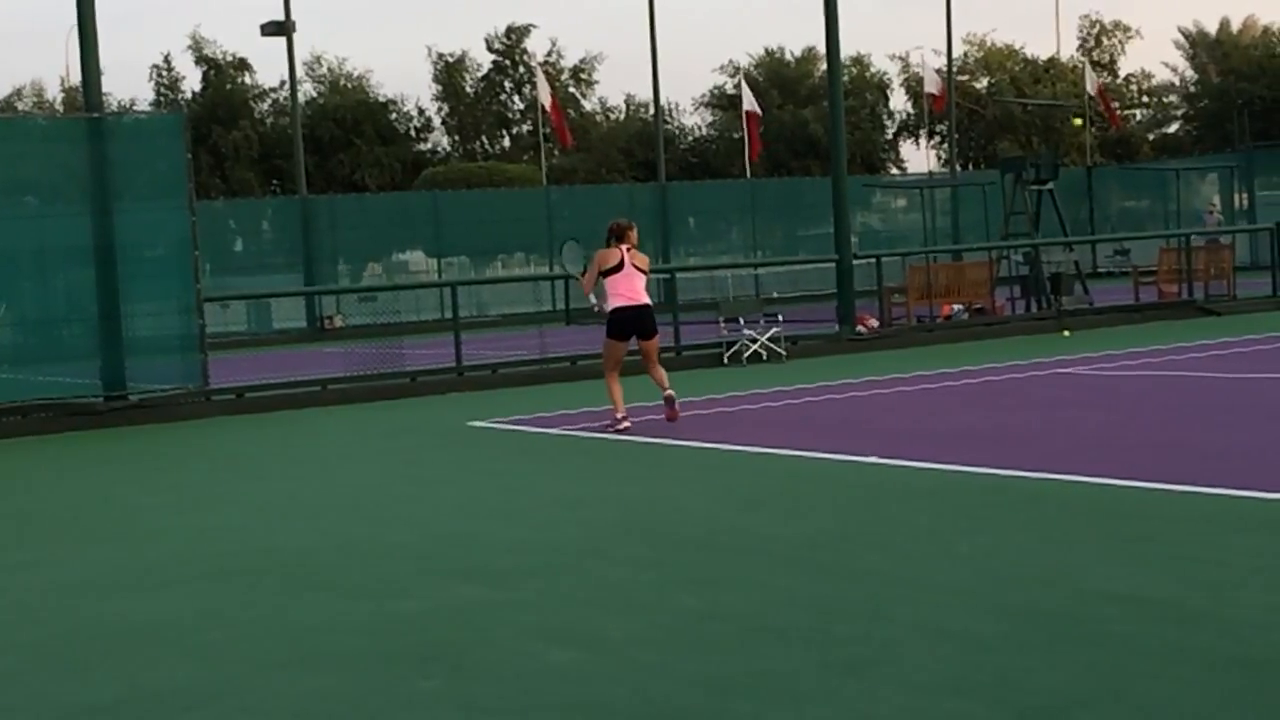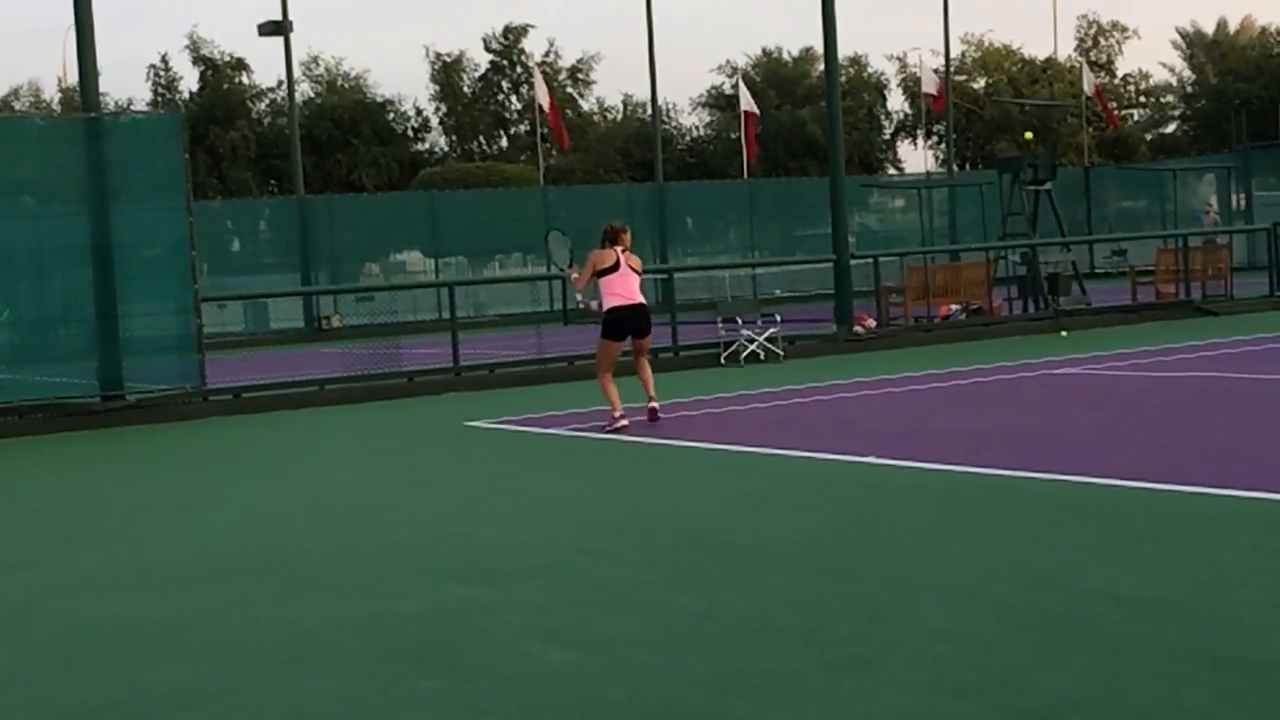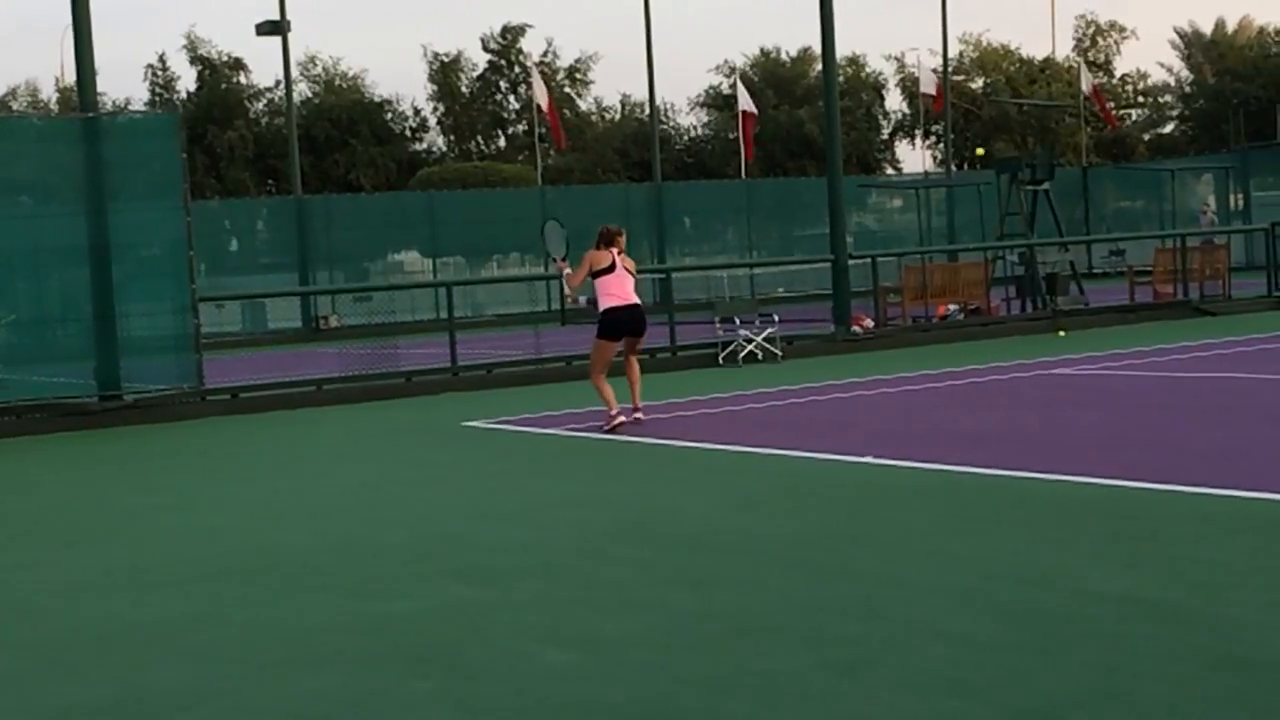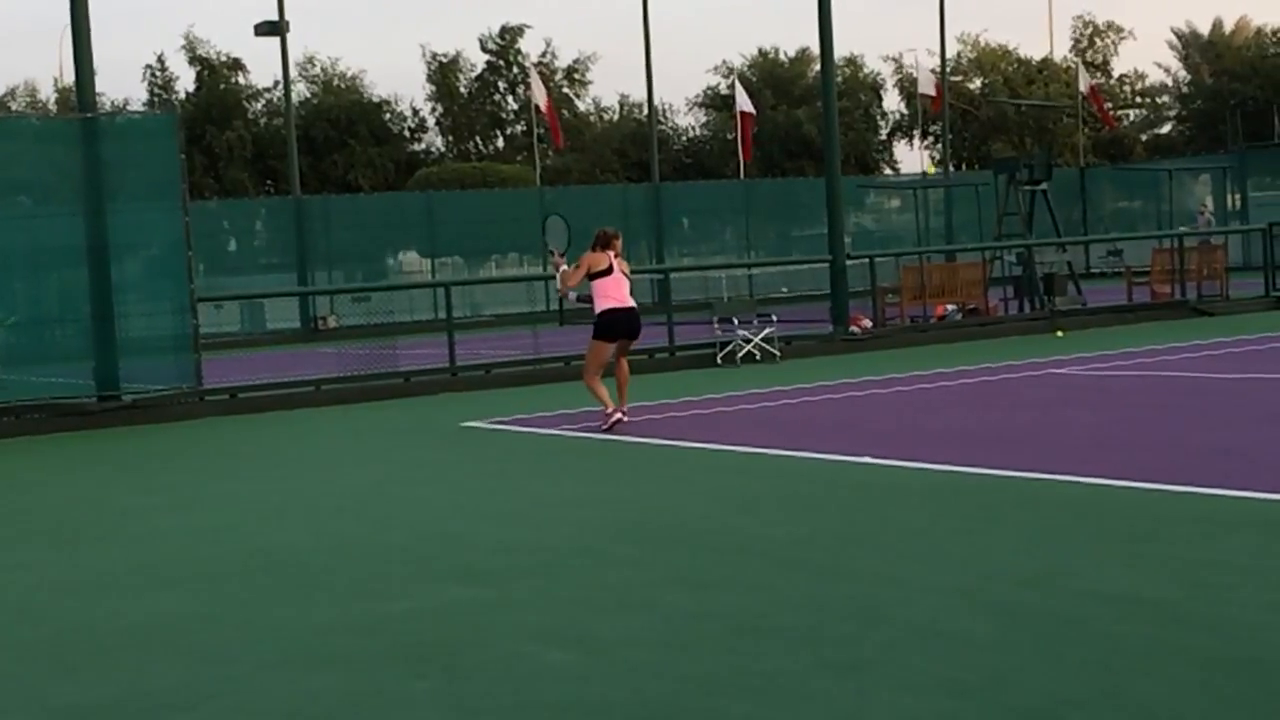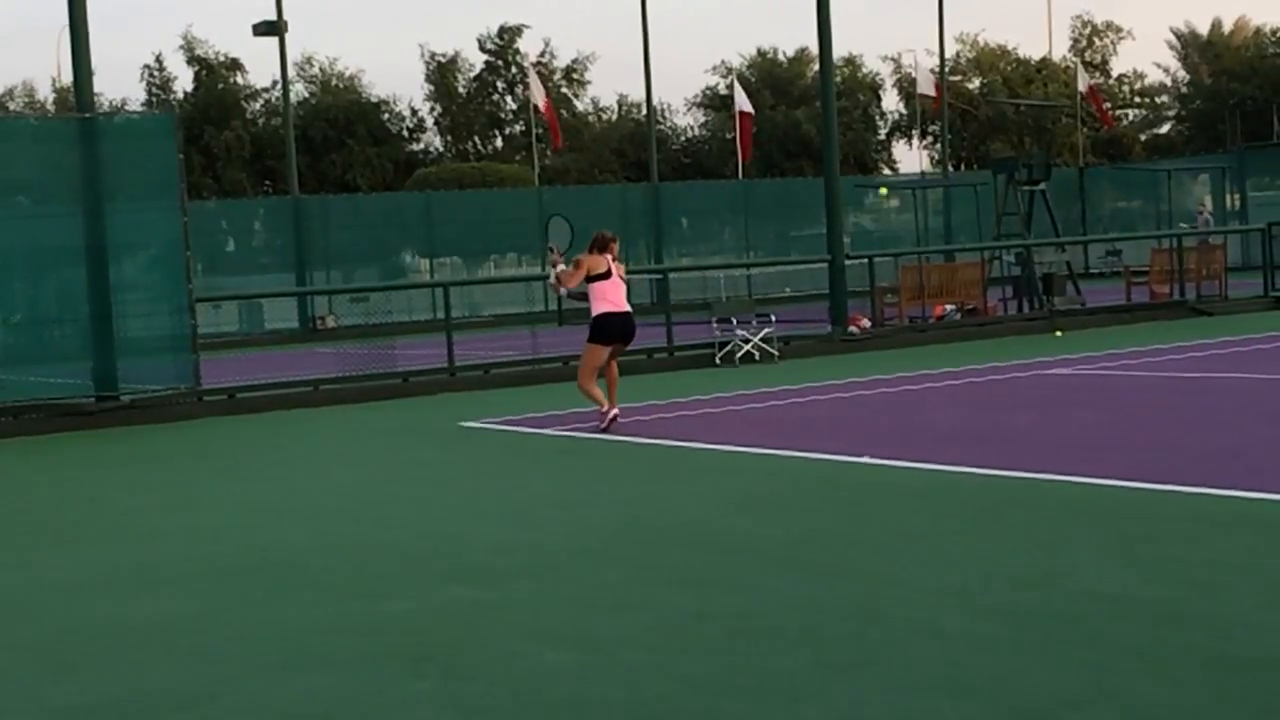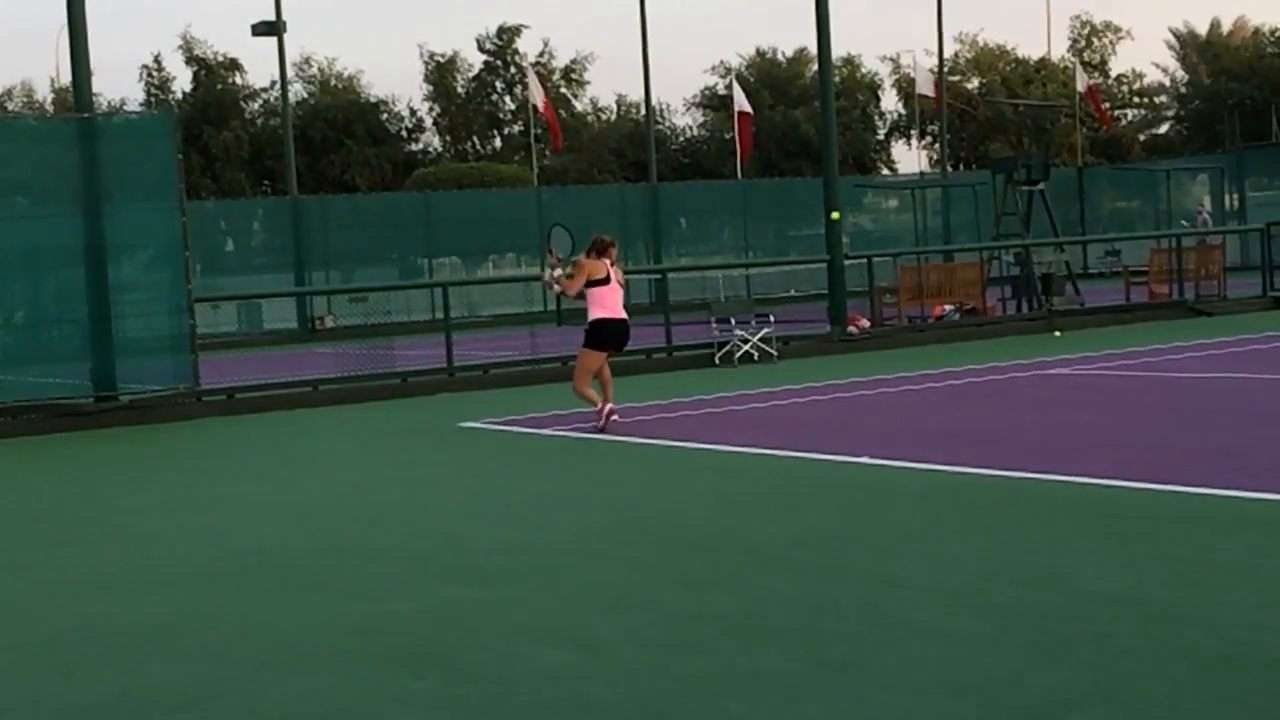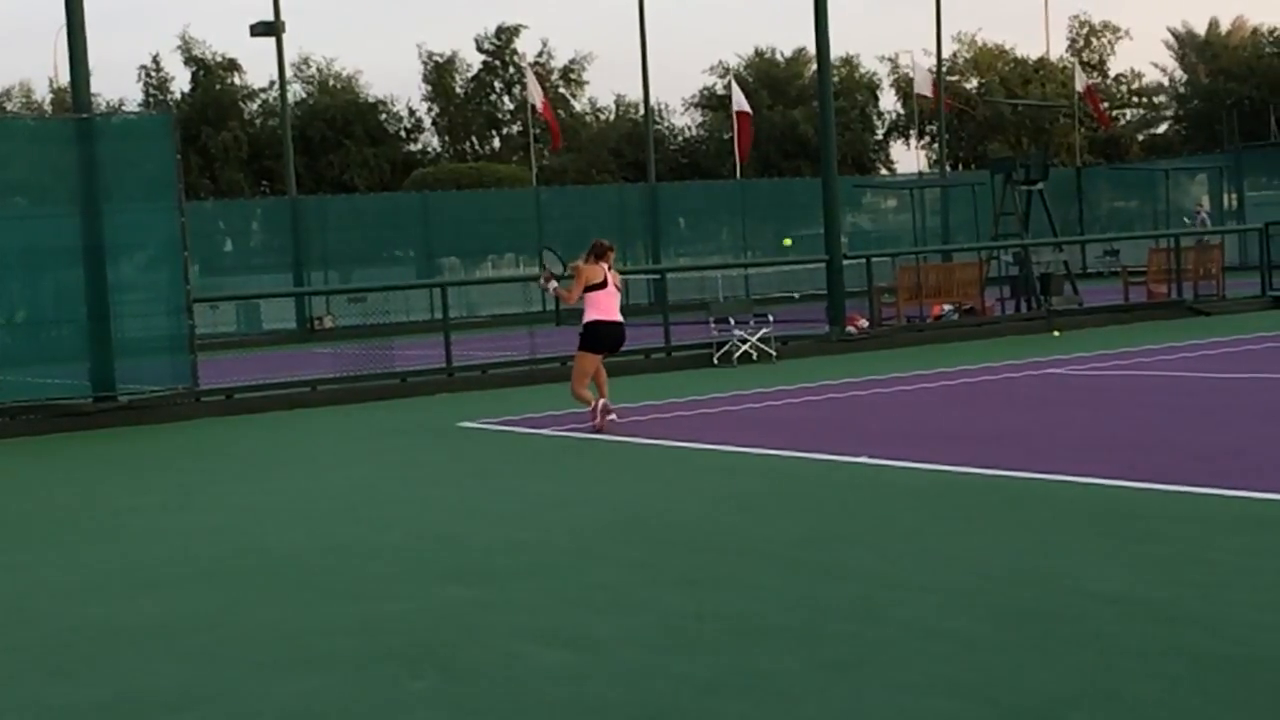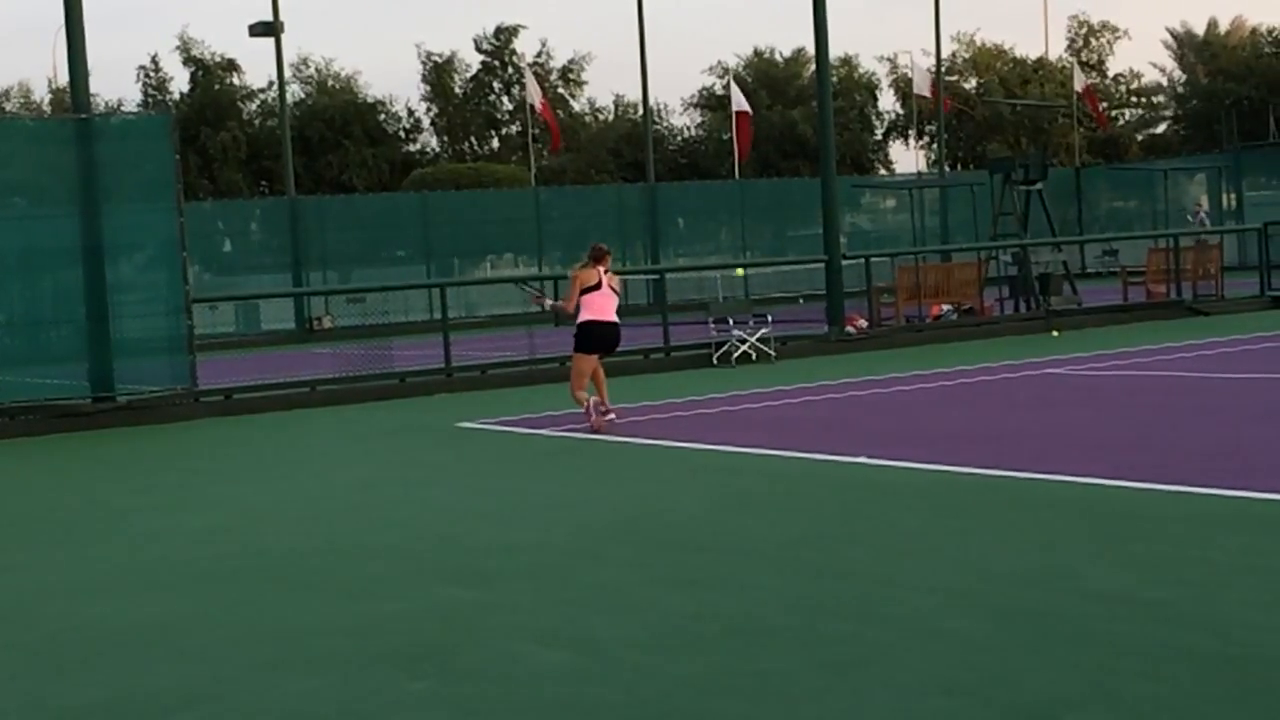
dt=0.2s
person 1, frame 1
left shoulder: (602, 255)
right shoulder: (644, 259)
left elbow: (587, 289)
left wrist: (585, 279)
left hip: (620, 316)
right hip: (645, 312)
left knee: (611, 372)
right knee: (652, 365)
left ankle: (620, 416)
right ankle: (667, 389)
person 1, frame 2
left shoulder: (597, 255)
right shoulder: (636, 261)
left elbow: (579, 287)
left wrist: (573, 275)
left hip: (616, 316)
right hip: (640, 312)
left knee: (604, 373)
right knee: (641, 358)
left ankle: (618, 414)
right ankle: (652, 399)
person 1, frame 3
left shoulder: (593, 256)
right shoulder: (630, 263)
left elbow: (573, 284)
left wrist: (565, 270)
left hip: (613, 317)
right hip: (636, 313)
left knee: (597, 375)
right knee: (631, 356)
left ankle: (615, 411)
right ankle: (636, 407)
person 1, frame 4
left shoulder: (590, 258)
right shoulder: (624, 265)
left elbow: (569, 283)
left wrist: (561, 267)
left hip: (609, 319)
right hip: (632, 317)
left knee: (591, 377)
right knee: (619, 358)
left ankle: (611, 409)
right ankle: (621, 408)
person 1, frame 5
left shoulder: (588, 260)
right shoulder: (620, 268)
left elbow: (570, 284)
left wrist: (559, 266)
right wrist: (563, 289)
left hip: (606, 322)
right hip: (627, 322)
left knee: (584, 381)
right knee: (608, 360)
left ankle: (606, 408)
right ankle: (613, 407)
person 1, frame 6
left shoulder: (588, 265)
right shoulder: (618, 272)
left elbow: (571, 291)
left wrist: (557, 271)
right wrist: (558, 286)
left hip: (602, 327)
right hip: (622, 328)
left knee: (580, 386)
right knee: (600, 361)
left ankle: (602, 406)
right ankle: (609, 408)
person 1, frame 7
left shoulder: (585, 270)
right shoulder: (616, 276)
left elbow: (571, 300)
left wrist: (552, 285)
left hip: (596, 330)
right hip: (618, 331)
left knee: (578, 389)
right knee: (595, 361)
left ankle: (596, 403)
right ankle: (607, 408)
person 1, frame 8
left shoulder: (581, 275)
right shoulder: (615, 280)
left elbow: (569, 308)
left wrist: (548, 303)
left hip: (589, 330)
right hip: (613, 331)
left knee: (578, 391)
right knee: (593, 361)
left ankle: (589, 402)
right ankle: (606, 407)
